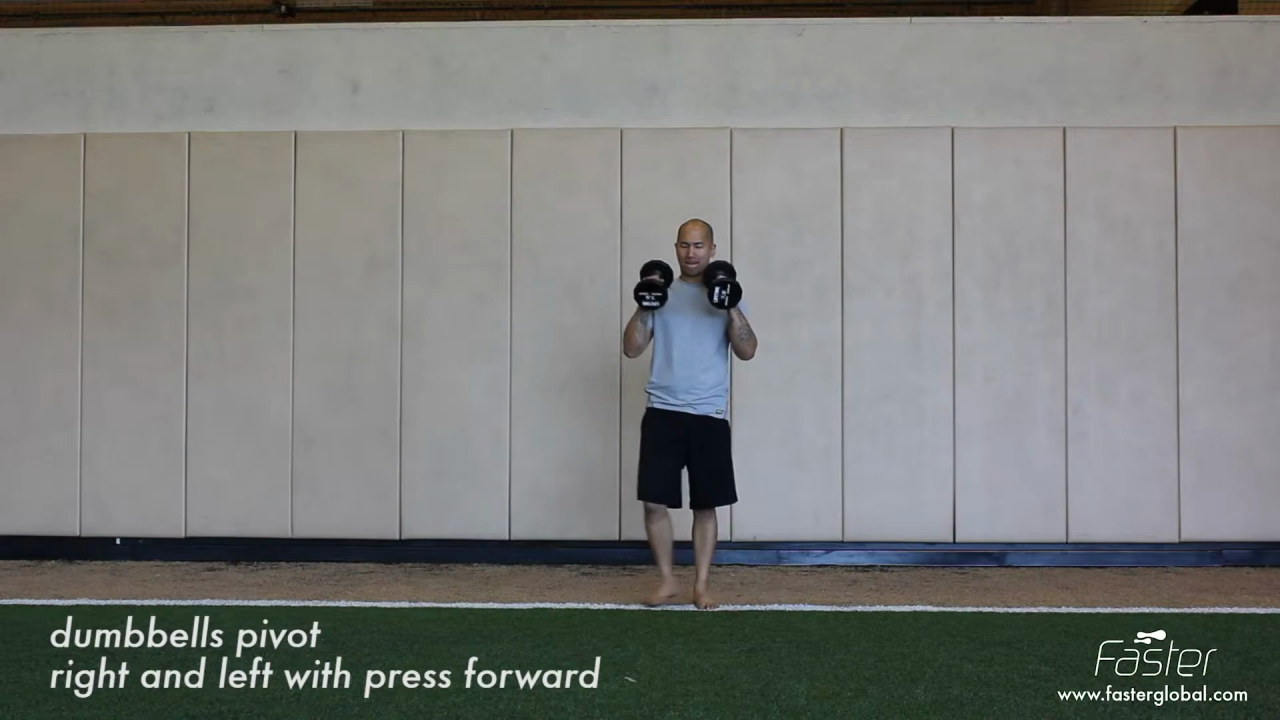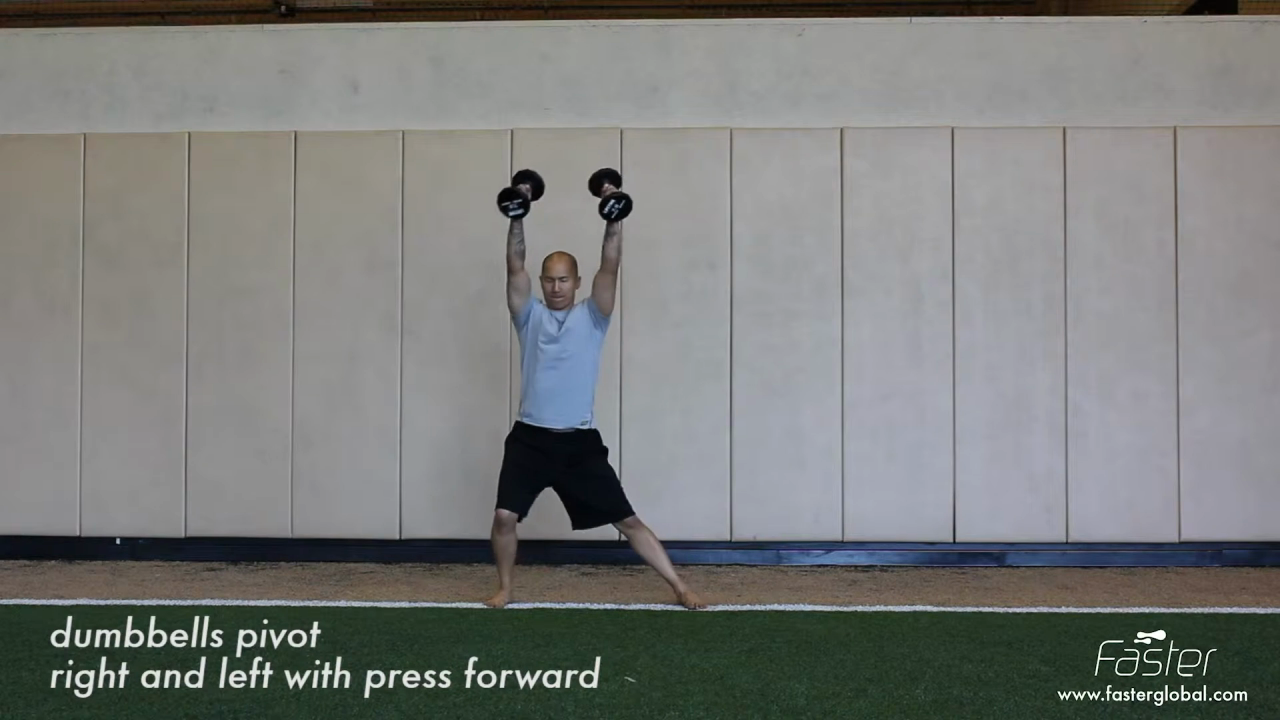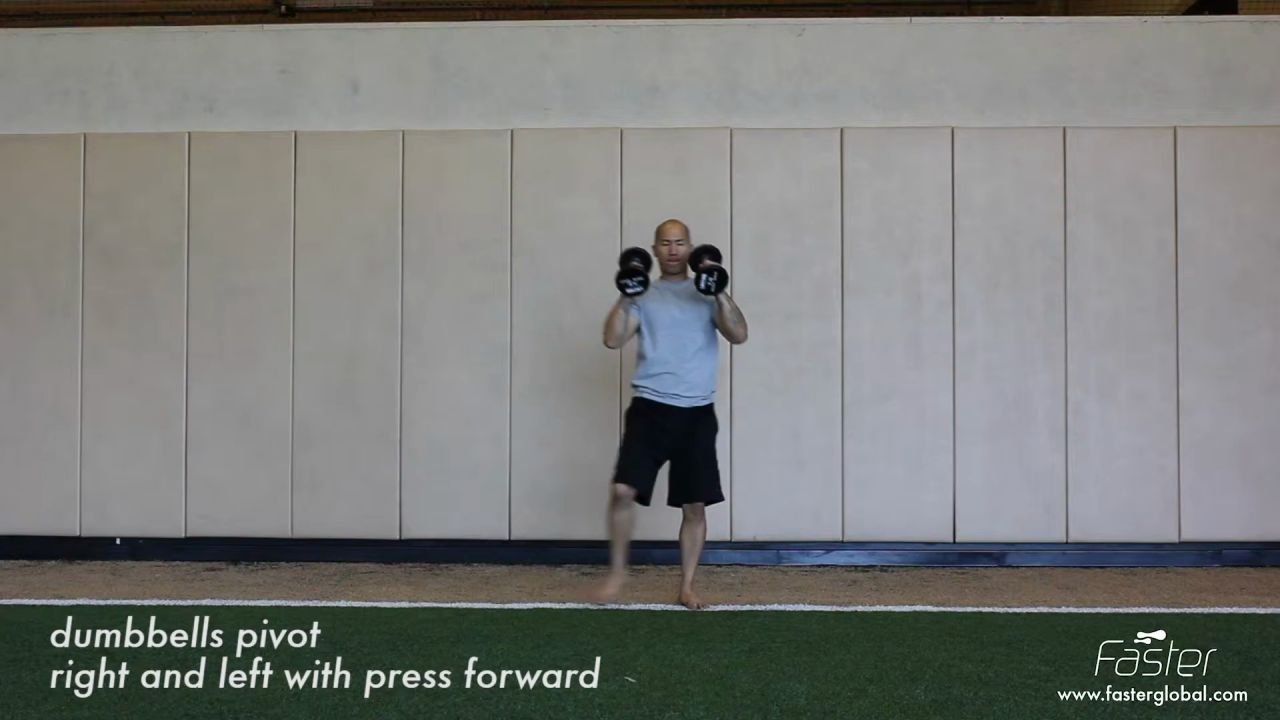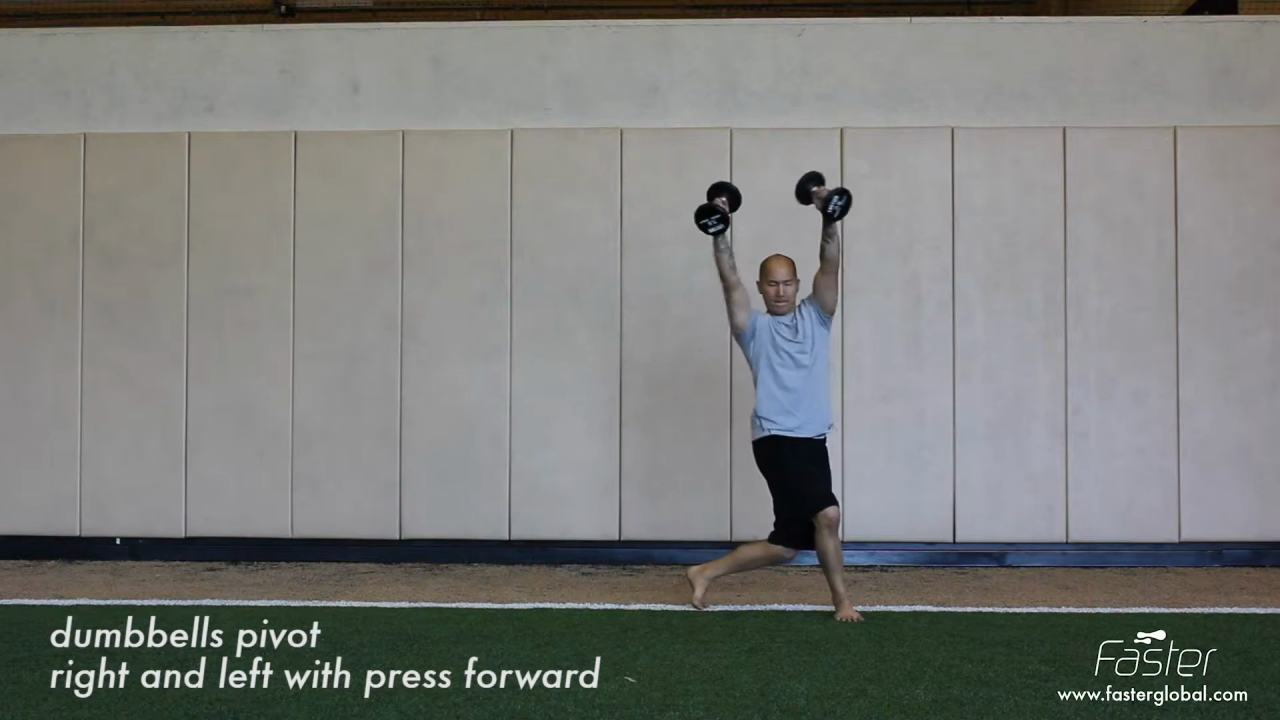
dt=1s
person 1, frame 1
right shoulder: (661, 296)
left elbow: (747, 351)
right elbow: (631, 348)
left wrist: (732, 308)
right wrist: (642, 307)
left hip: (709, 416)
right hip: (663, 413)
left knee: (706, 506)
right knee: (652, 502)
left ankle: (701, 586)
right ankle: (666, 581)
person 1, frame 2
left shoulder: (591, 316)
right shoulder: (529, 315)
left elbow: (610, 267)
right elbow: (515, 266)
left wrist: (613, 219)
right wrist: (517, 217)
left hip: (580, 440)
right hip: (530, 437)
left knee: (627, 519)
right knee: (504, 516)
left ankle: (680, 587)
right ankle: (505, 586)
person 1, frame 3
left shoulder: (705, 294)
right shoulder: (644, 296)
left elbow: (739, 334)
right elbow: (612, 340)
left wrist: (718, 290)
right wrist: (625, 296)
left hip: (697, 411)
right hip: (650, 407)
left knee: (694, 504)
right knee: (624, 490)
left ankle: (687, 585)
right ankle: (617, 572)
person 1, frame 4
left shoulder: (816, 316)
right shoulder: (755, 327)
left elbow: (830, 265)
right elbow: (730, 282)
left wrist: (828, 218)
right wrist: (720, 231)
left hip: (812, 441)
right hip: (776, 441)
left knee: (786, 544)
right knee: (827, 514)
left ankle: (706, 572)
right ankle: (841, 598)
